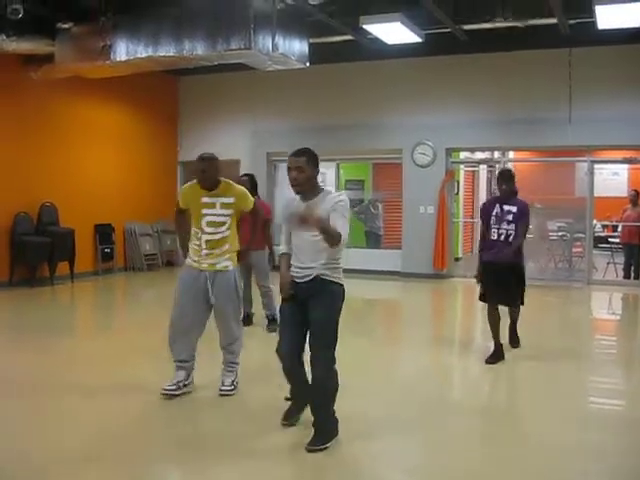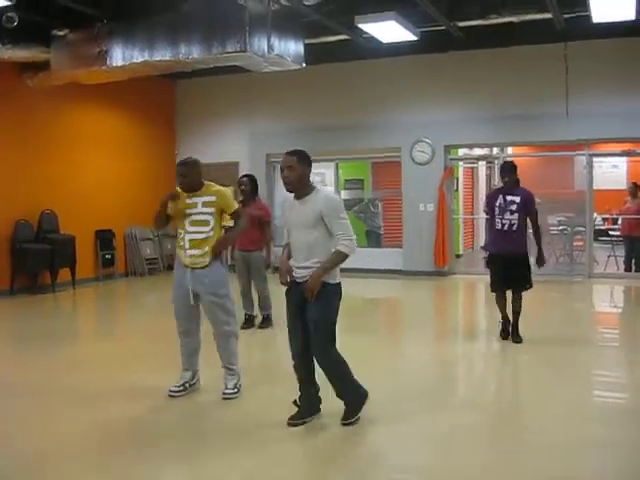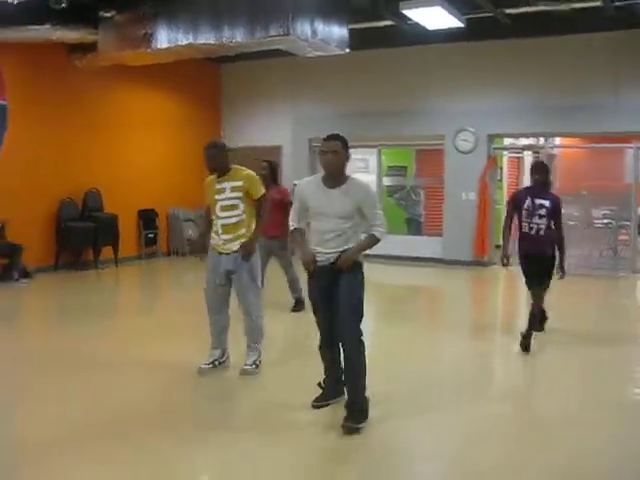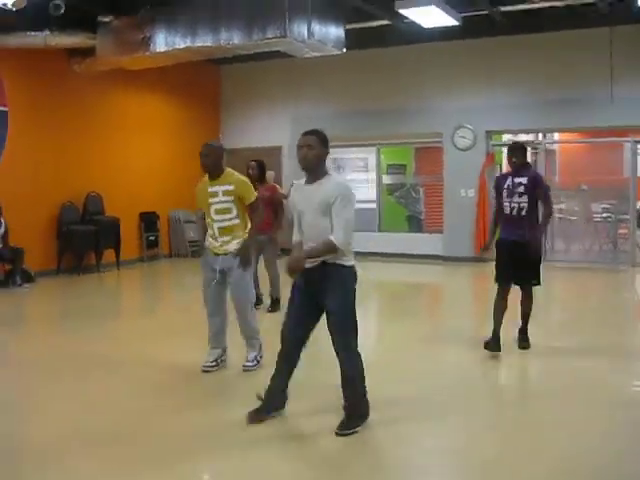
dt=0.5s
person 1, frame 1
left shoulder: (336, 202)
right shoulder: (289, 205)
left elbow: (338, 241)
left wrist: (318, 221)
right wrist: (284, 273)
left hip: (326, 286)
right hip: (296, 286)
left knee: (321, 358)
right knee: (287, 352)
left ankle: (326, 426)
right ankle: (301, 398)
person 1, frame 2
left shoulder: (327, 201)
right shoulder: (287, 205)
left elbow: (347, 243)
left wrist: (320, 273)
right wrist: (285, 261)
left hip: (323, 285)
right hip: (296, 284)
left knee: (323, 349)
right knee: (299, 350)
left ankle: (355, 398)
right ankle: (309, 403)
person 1, frame 3
left shoulder: (362, 191)
right shoulder: (305, 187)
left elbow: (378, 229)
right elbow: (295, 221)
left wrist: (356, 251)
right wrist: (303, 250)
left hip: (348, 268)
right hip: (318, 268)
left knee: (349, 333)
right knee: (327, 334)
left ankle: (357, 406)
right ankle: (333, 385)
person 1, frame 4
left shoulder: (339, 188)
right shoulder: (296, 192)
left elbow: (342, 239)
left wrist: (304, 255)
right wrist: (294, 260)
left hip: (337, 272)
right hip: (307, 272)
left knee: (345, 346)
right knee: (291, 339)
left ankle: (356, 410)
right ankle: (274, 400)
person 2, frame 1
left shoulder: (237, 193)
right shoulder: (187, 191)
left elbow: (256, 215)
right wrist: (184, 244)
left hip: (225, 268)
right hip: (194, 267)
left knee: (229, 324)
right knee: (182, 321)
left ankle: (230, 372)
right ankle: (183, 373)
person 2, frame 2
left shoulder: (219, 193)
right shoulder: (176, 198)
left elbow: (240, 219)
right elbow: (158, 224)
left wrist: (227, 240)
right wrist: (166, 202)
left hip: (211, 267)
right hip: (183, 268)
left knee: (223, 323)
right knee: (186, 325)
left ankle: (232, 375)
right ankle: (190, 374)
person 2, frame 3
left shoulder: (247, 178)
right shoulder: (209, 183)
left elbow: (262, 210)
left wrist: (252, 241)
left hip: (242, 251)
right hip: (216, 251)
left knee: (249, 305)
right knee: (215, 304)
left ankle: (254, 352)
right ankle: (219, 352)
person 2, frame 4
left shoulder: (239, 182)
right shoulder: (202, 186)
left elbow: (256, 213)
left wrist: (248, 245)
right wrist: (205, 245)
left hip: (237, 253)
right hip: (212, 254)
left knee: (243, 303)
right knee: (213, 305)
left ankle: (254, 348)
right ankle: (217, 350)
person 3, frame 1
left shoulder: (522, 207)
right shoulder: (487, 206)
left elbow: (521, 236)
right elbow: (483, 237)
left wrist: (508, 252)
right wrist: (479, 264)
left hip: (513, 262)
right hip: (490, 262)
left knee: (513, 303)
right knee: (491, 303)
left ankle: (513, 329)
right ankle: (497, 347)
person 3, frame 2
left shoulder: (526, 196)
right shoulder: (492, 196)
left elbow: (535, 226)
left wrist: (540, 252)
right wrist: (488, 250)
left hip: (518, 252)
right hip: (497, 252)
left knee: (517, 291)
right knee: (499, 291)
left ankle: (515, 327)
right ankle: (505, 320)
person 3, frame 3
left shoulder: (554, 200)
right shoulder: (518, 196)
left elbow: (558, 232)
right elbow: (508, 224)
left wrist: (562, 260)
right wrist: (505, 249)
left hip: (545, 253)
right hip: (526, 251)
left knee: (538, 290)
right knee: (535, 290)
left ankle: (527, 335)
right ankle: (541, 314)
person 3, frame 4
left shoulder: (534, 177)
right shoulder: (501, 180)
left elbow: (548, 209)
left wrist: (539, 234)
right wrist: (490, 237)
left hip: (529, 240)
right hip: (506, 239)
left knee: (526, 287)
right knee: (502, 287)
left ankle: (523, 330)
right ankle: (495, 337)
person 4, frame 1
left shoulder: (262, 206)
left elbow: (267, 231)
left wrist: (271, 251)
left hip: (258, 251)
right hip: (240, 251)
left knee: (264, 285)
right knee: (244, 285)
left ankle: (272, 317)
right ankle: (247, 314)
person 4, frame 2
left shoulder: (262, 207)
left elbow: (267, 232)
left wrist: (268, 254)
right wrist: (232, 247)
left hip: (257, 252)
right hip: (239, 251)
left knee: (261, 286)
right knee: (244, 287)
left ankle: (266, 316)
right ankle: (249, 316)
person 4, frame 3
left shoulder: (282, 192)
left elbow: (289, 215)
left wrist: (286, 236)
left hip: (278, 238)
right hip: (262, 237)
left knee: (288, 269)
left ankle: (299, 299)
person 4, frame 4
left shoulder: (272, 189)
left elbow: (280, 211)
left wrist: (275, 230)
left hip: (268, 234)
left knee: (271, 267)
left ankle: (275, 298)
right ankle: (257, 296)
